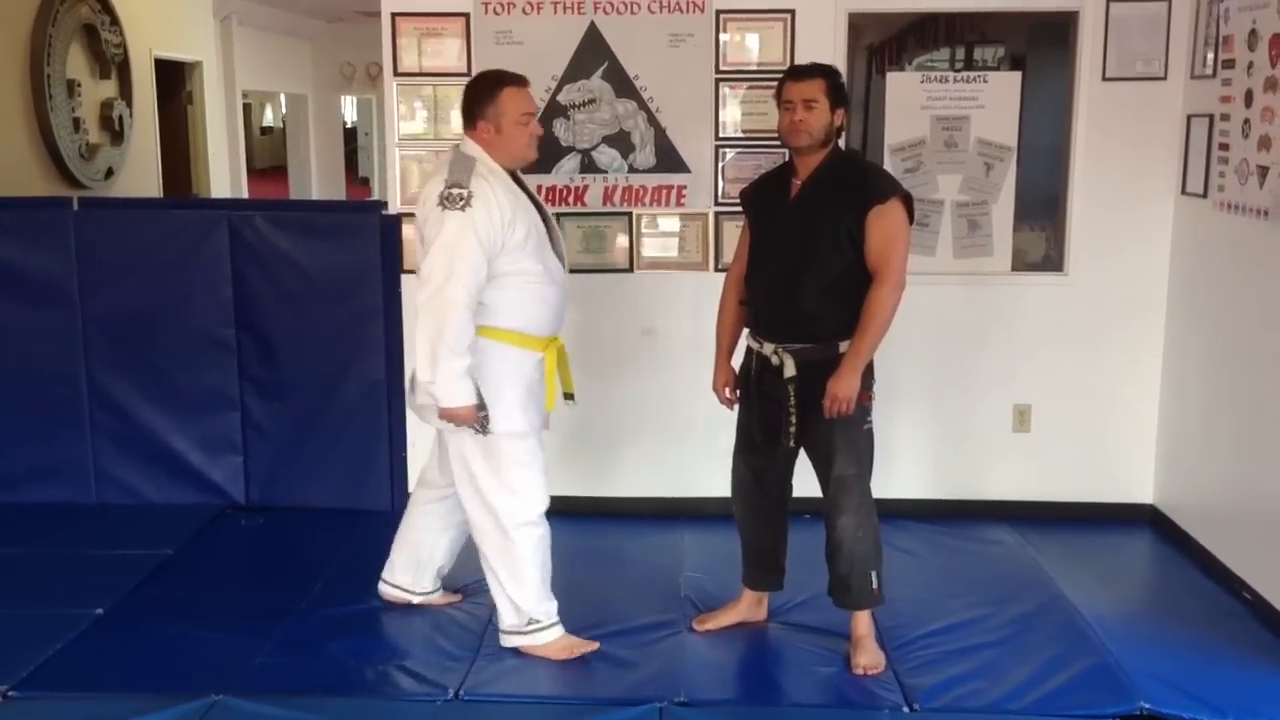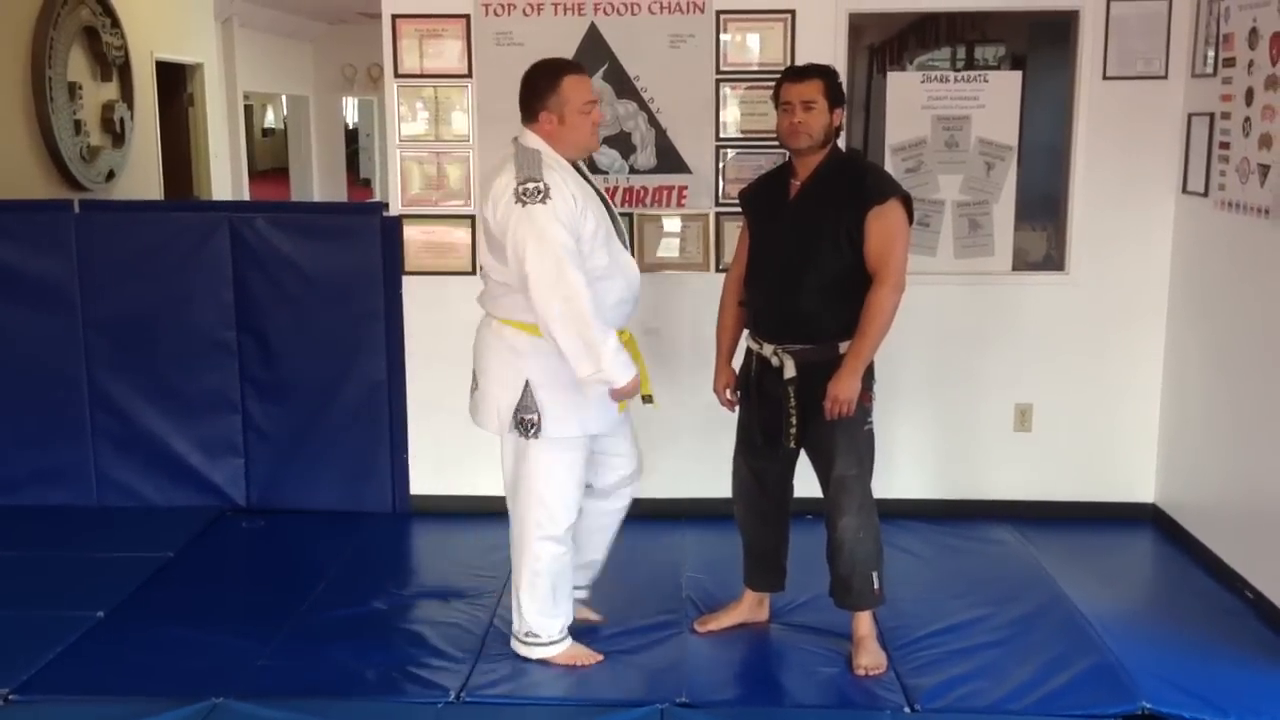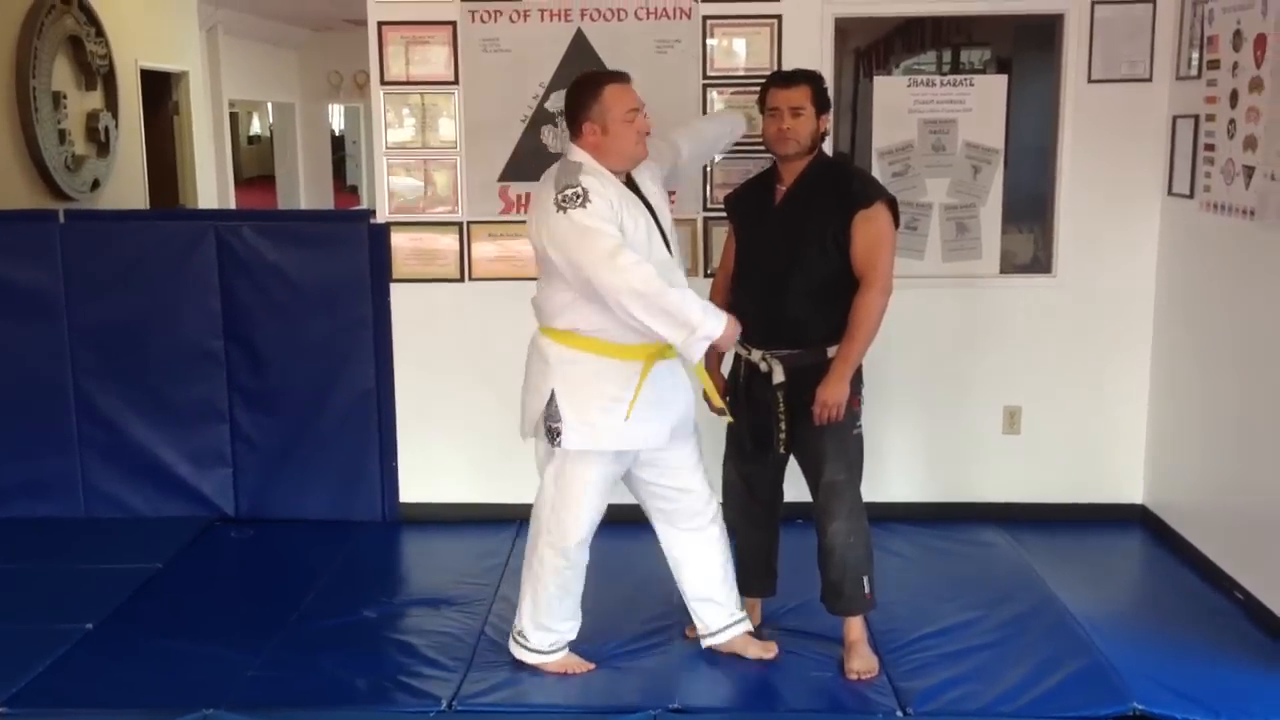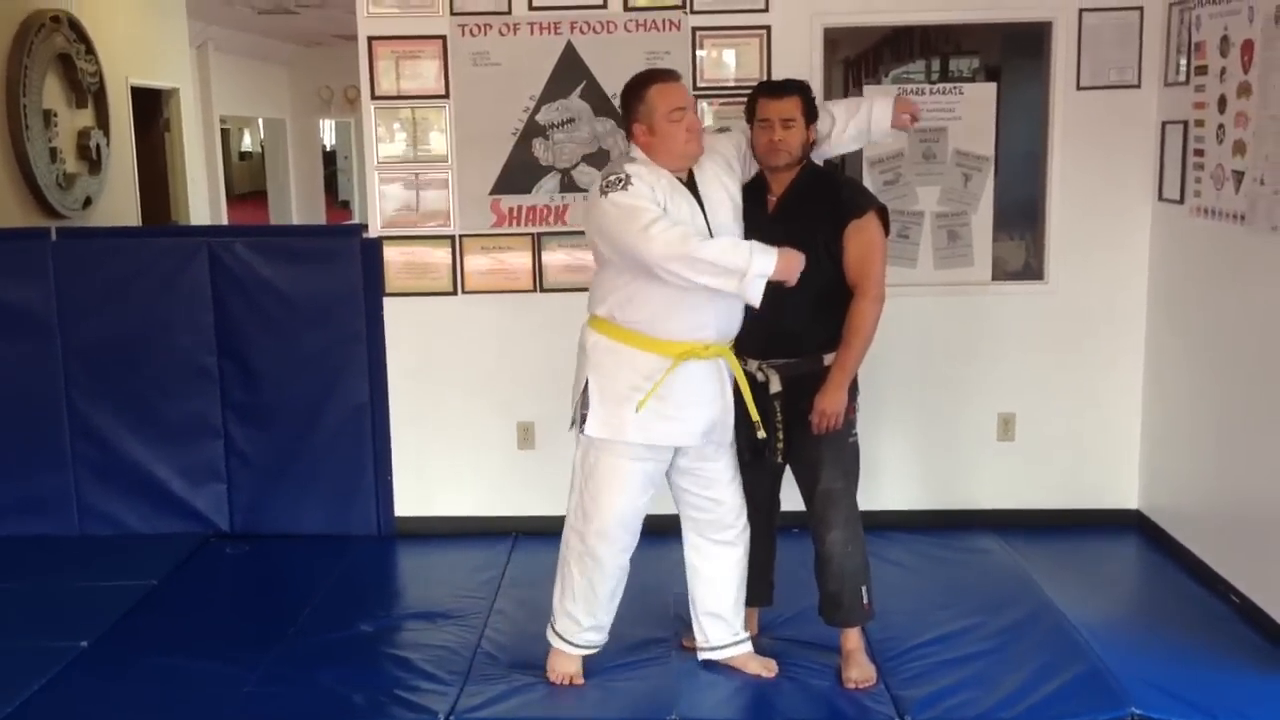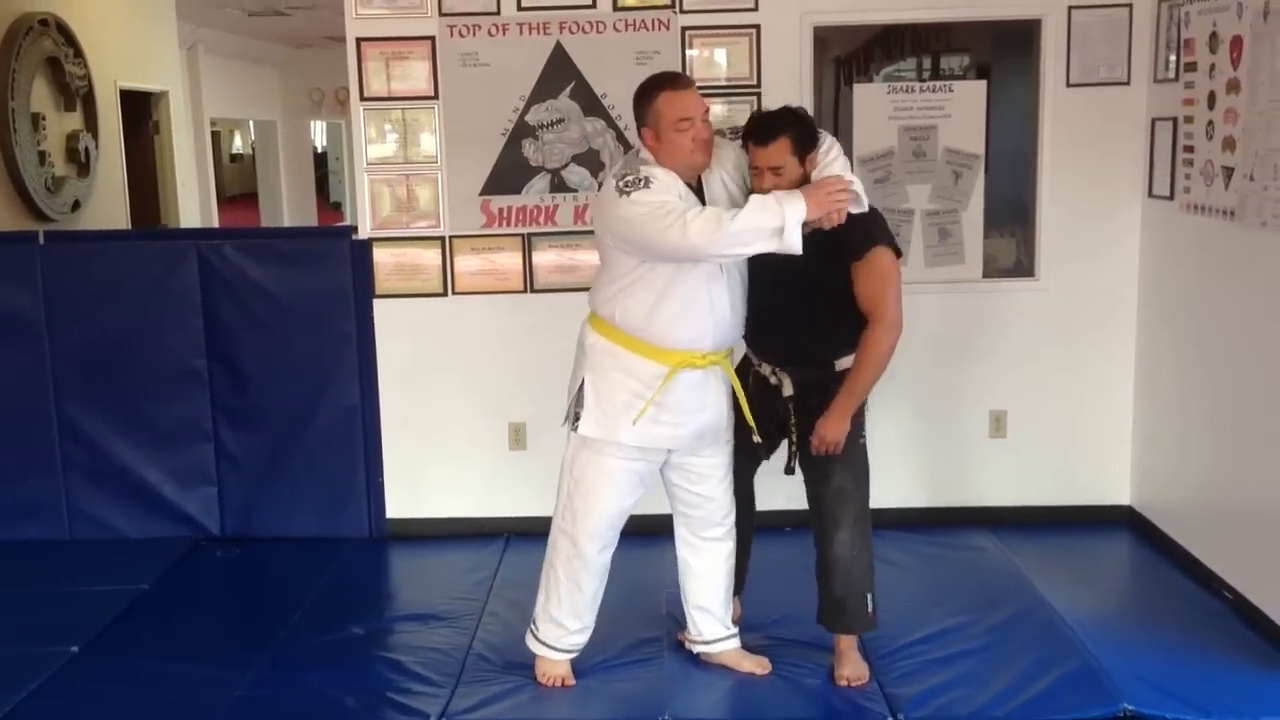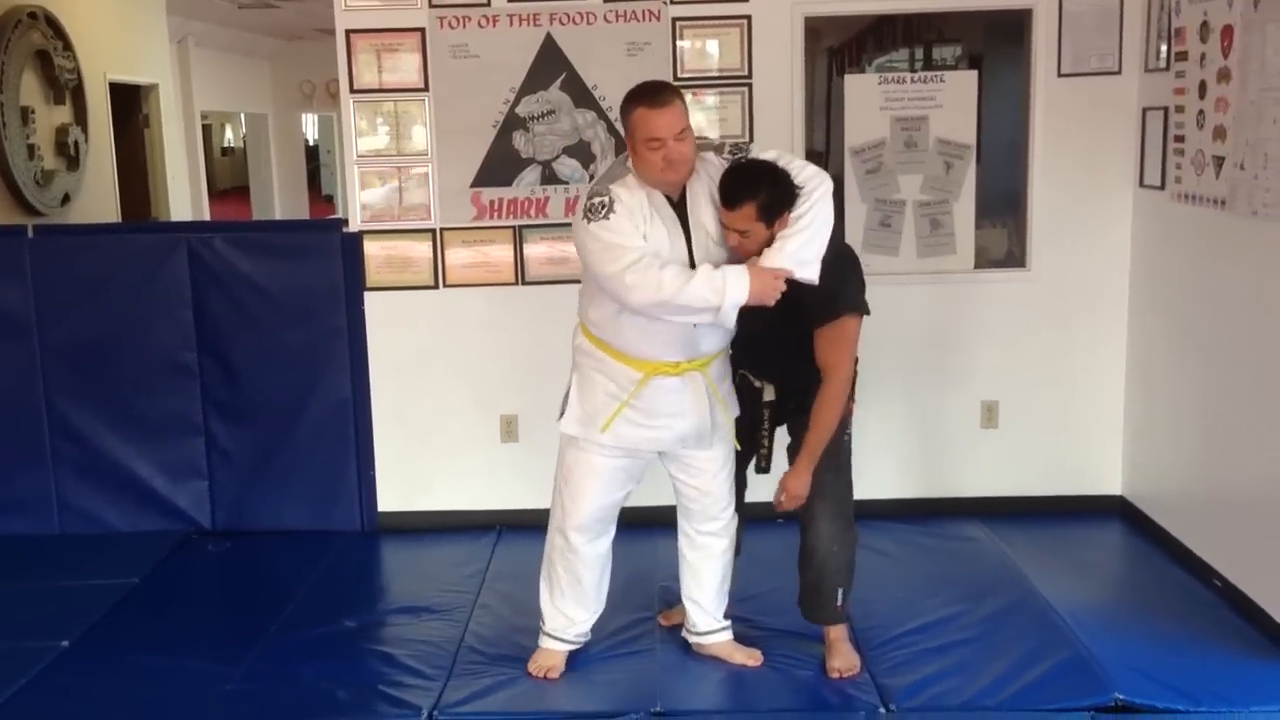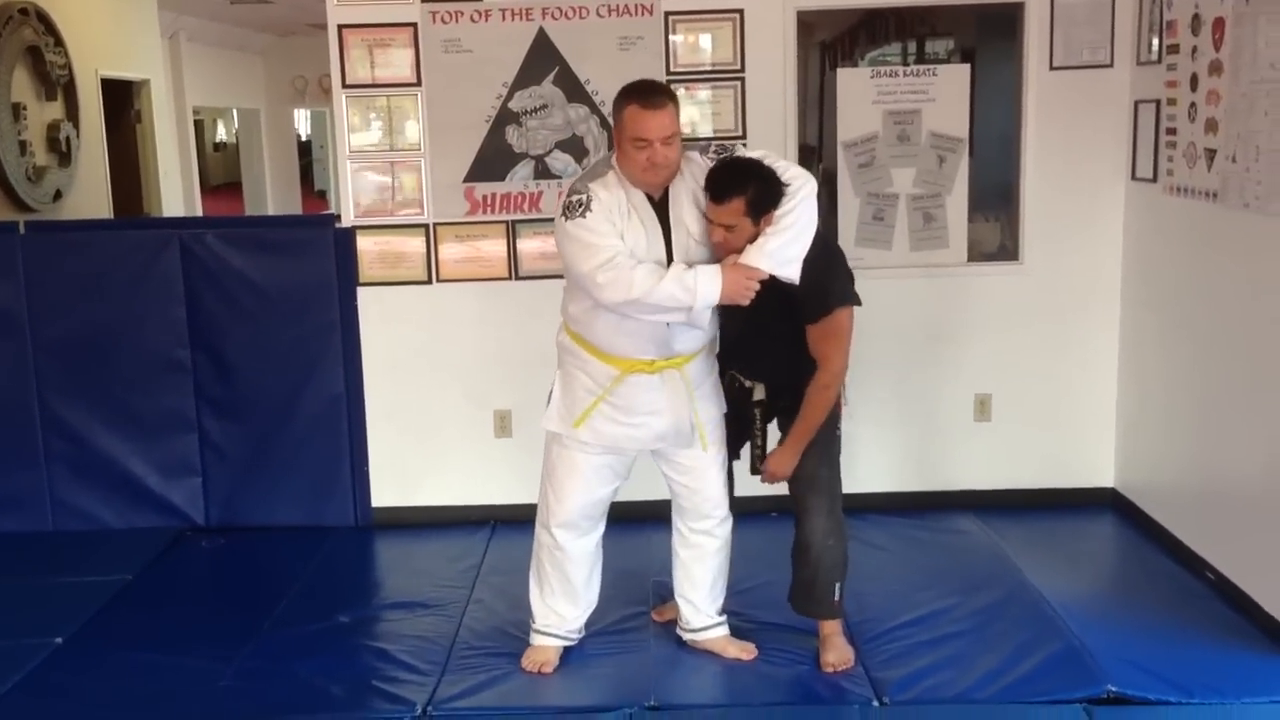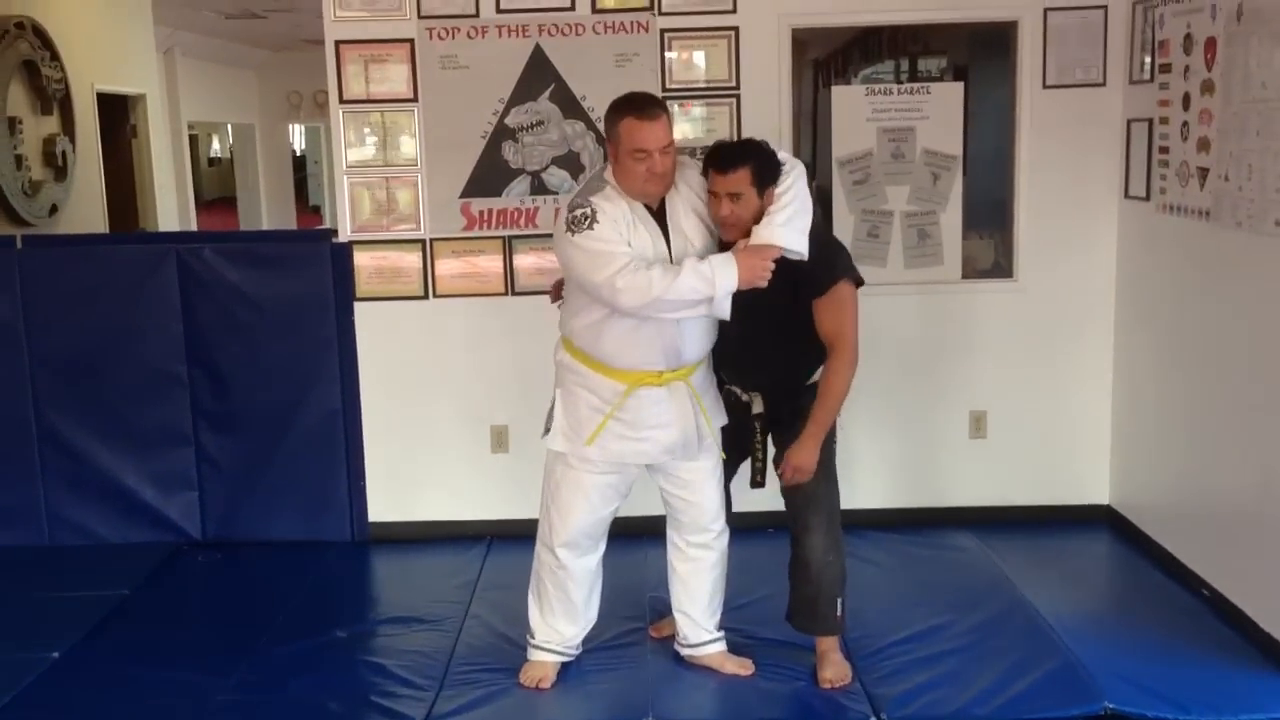
dt=0.3s
person 1, frame 1
left shoulder: (499, 180)
right shoulder: (466, 193)
right elbow: (445, 296)
right wrist: (451, 387)
left hip: (504, 365)
right hip: (482, 373)
left knee: (453, 481)
right knee: (514, 501)
left ankle: (407, 579)
right ankle: (534, 624)
person 1, frame 2
left shoulder: (560, 167)
right shoulder: (531, 185)
right elbow: (557, 292)
right wrist: (614, 367)
left hip: (578, 361)
right hip: (539, 366)
left knee: (615, 475)
right knee: (546, 508)
left ankle: (566, 586)
right ankle: (540, 634)
person 1, frame 3
left shoulder: (634, 170)
right shoulder: (570, 196)
left elbow: (676, 148)
right elbow: (625, 280)
left wrist: (737, 121)
right wrist: (709, 324)
left hip: (650, 380)
right hip: (585, 384)
left knee: (691, 509)
right knee: (567, 524)
left ankle: (722, 624)
right ankle: (538, 642)
person 1, frame 4
left shoulder: (720, 157)
right shoulder: (620, 189)
right elbow: (670, 250)
left wrist: (879, 114)
right wrist: (768, 261)
left hip: (704, 380)
right hip: (632, 380)
left knee: (720, 519)
right knee: (605, 522)
left ankle: (723, 639)
right ankle: (571, 638)
person 1, frame 5
left shoulder: (727, 162)
right shoulder: (630, 192)
right elbow: (700, 233)
left wrist: (835, 189)
right wrist: (798, 208)
left hip: (703, 384)
right hip: (627, 380)
left knee: (710, 518)
right knee: (589, 521)
left ankle: (713, 636)
right ankle: (553, 642)
person 1, frame 6
left shoulder: (723, 169)
right shoulder: (608, 203)
left elbow: (812, 184)
right elbow: (643, 287)
left wrist: (780, 264)
right wrist: (739, 286)
left hip: (702, 383)
right hip: (617, 384)
left knee: (712, 512)
right knee: (582, 517)
left ankle: (708, 629)
right ankle: (559, 634)
person 1, frame 7
left shoulder: (709, 171)
right shoulder: (588, 200)
left elbow: (797, 186)
right elbow: (617, 284)
left wrist: (759, 264)
right wrist: (711, 284)
left hip: (687, 380)
right hip: (601, 382)
left knee: (706, 510)
right knee: (569, 514)
left ankle: (703, 624)
right ankle: (553, 630)
person 1, frame 8
left shoulder: (697, 178)
right shoulder: (587, 216)
left elbow: (783, 173)
right elbow: (635, 288)
left wrist: (771, 239)
right wrist: (729, 272)
left hip: (685, 392)
right hip: (603, 396)
left knee: (702, 525)
right knee: (572, 530)
left ankle: (701, 640)
right ankle: (551, 645)
person 2, frame 1
left shoulder: (870, 188)
right shoulder: (763, 192)
left elbow: (887, 281)
right elbow: (739, 278)
left wrist: (852, 368)
right wrist: (723, 358)
left hip: (832, 368)
right hip: (765, 366)
left knee: (847, 500)
right knee: (755, 486)
left ankle: (862, 627)
right ankle: (754, 598)
person 2, frame 2
left shoulder: (869, 189)
right shoulder: (762, 193)
left elbow: (887, 282)
right elbow: (739, 279)
left wrist: (852, 369)
right wrist: (724, 359)
left hip: (832, 368)
right hip: (765, 367)
left knee: (848, 500)
right knee: (756, 487)
left ankle: (864, 628)
right ankle: (756, 599)
person 2, frame 3
left shoulder: (856, 193)
right shoulder: (747, 198)
left elbow: (875, 286)
right elbow: (725, 284)
left wrist: (841, 374)
right wrist: (712, 363)
left hip: (819, 373)
right hip: (753, 372)
left knee: (837, 505)
right knee: (747, 494)
left ankle: (854, 632)
right ankle: (748, 606)
person 2, frame 4
left shoulder: (846, 201)
right shoulder: (737, 203)
left elbow: (868, 293)
left wrist: (836, 383)
left hip: (818, 381)
right hip: (748, 378)
left knee: (832, 514)
right knee: (742, 506)
left ankle: (853, 642)
right ankle: (746, 619)
person 2, frame 5
left shoulder: (857, 225)
left elbow: (886, 323)
left wrist: (843, 411)
left hip: (827, 383)
right hip: (757, 377)
left knee: (841, 514)
right knee: (724, 487)
left ankle: (846, 643)
right ankle: (725, 605)
person 2, frame 6
left shoulder: (830, 270)
right shoulder: (729, 247)
left elbow: (836, 377)
left wrist: (804, 468)
left hip: (814, 390)
right hip: (747, 378)
left knee: (824, 508)
left ankle: (835, 631)
person 2, frame 7
left shoulder: (817, 265)
right shoulder: (711, 244)
left elbow: (830, 369)
left wrist: (792, 448)
left hip: (805, 386)
right hip: (734, 377)
left knee: (816, 503)
left ankle: (830, 626)
person 2, frame 8
left shoulder: (814, 252)
left elbow: (842, 351)
left wrist: (811, 439)
left hip: (797, 398)
right hip: (728, 391)
left knee: (813, 518)
left ankle: (827, 640)
